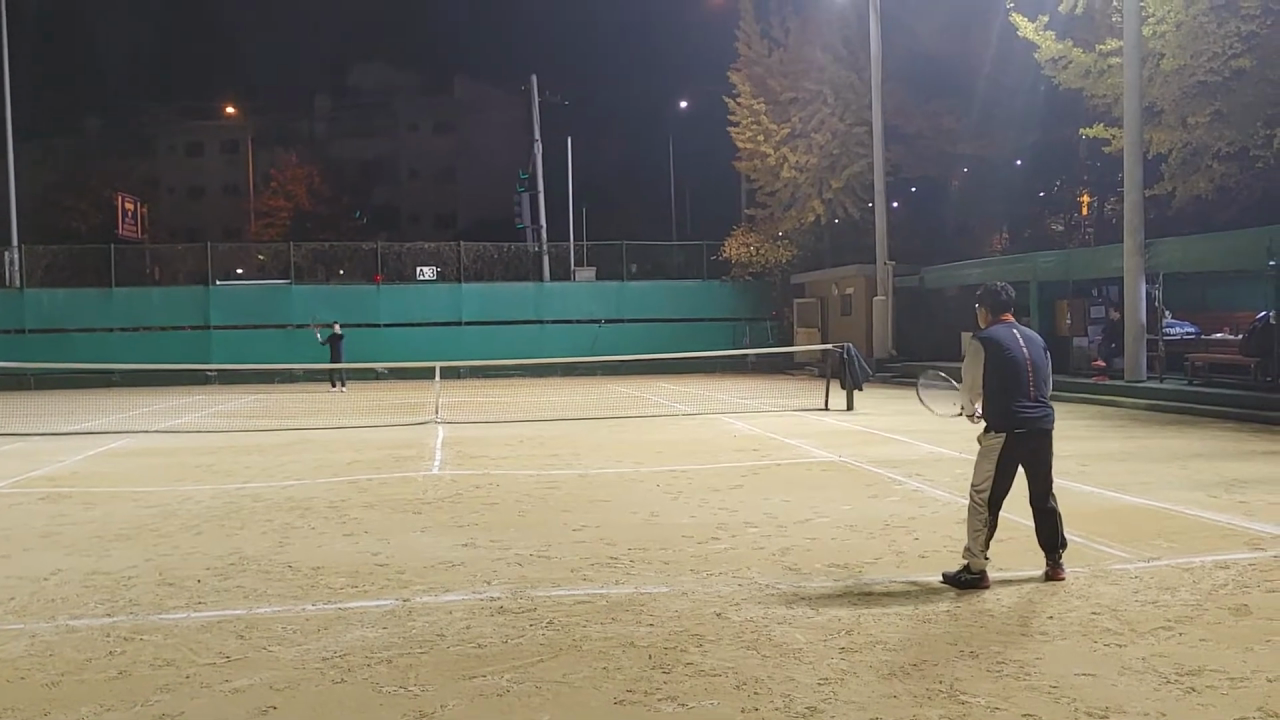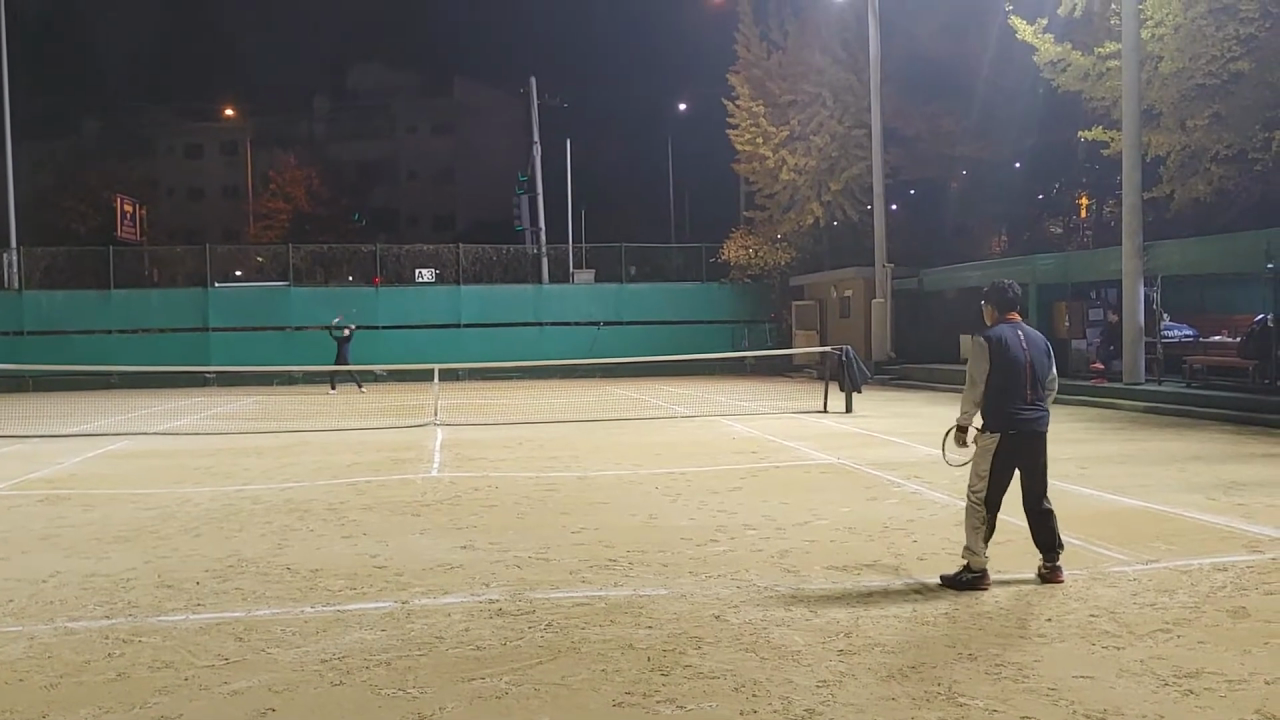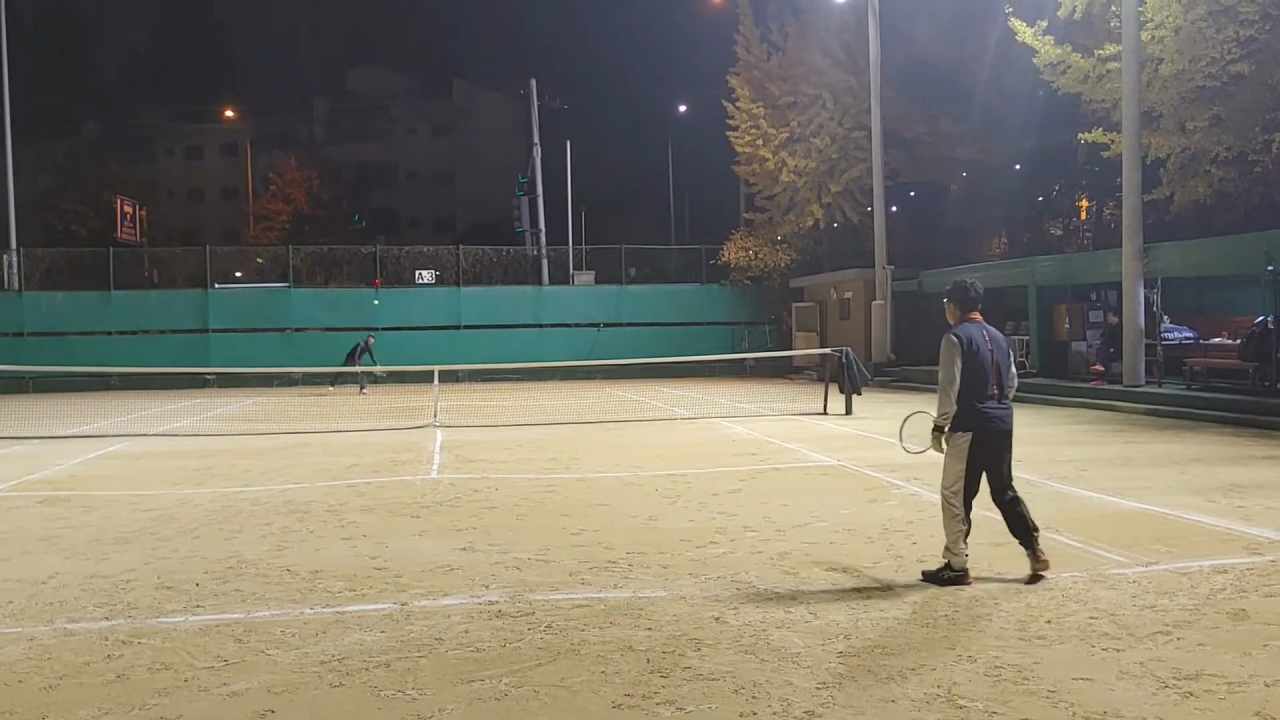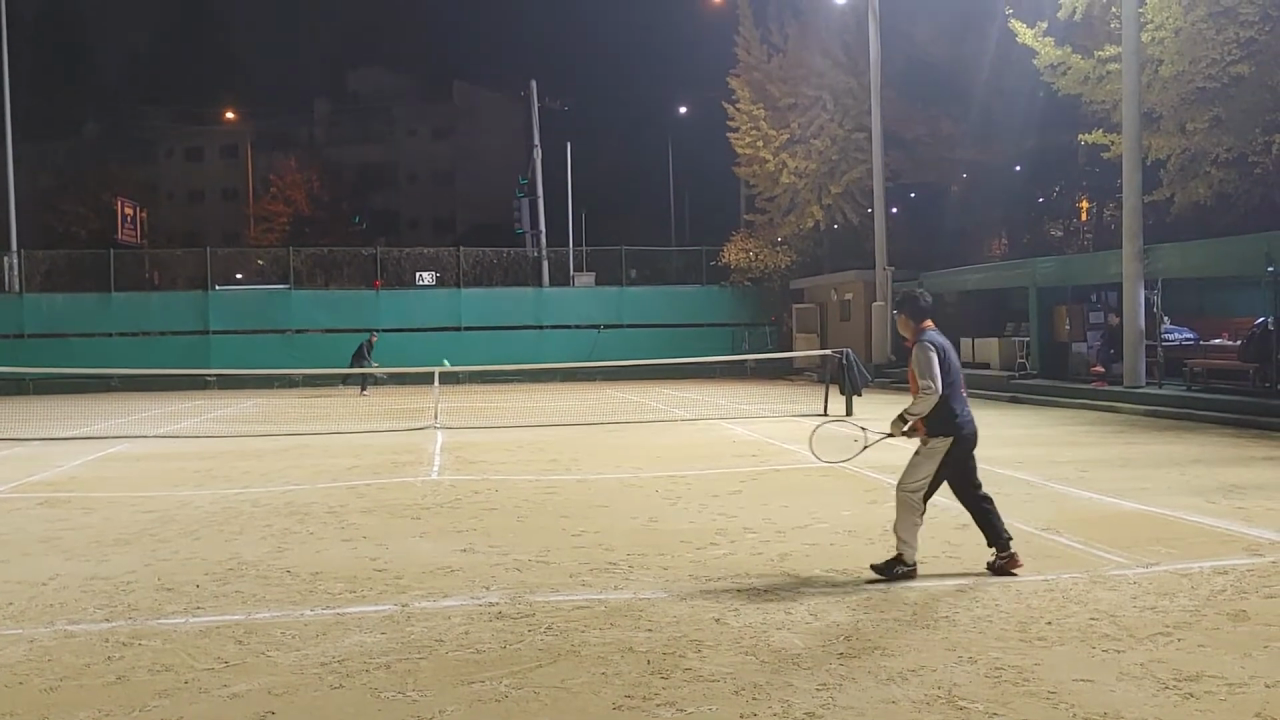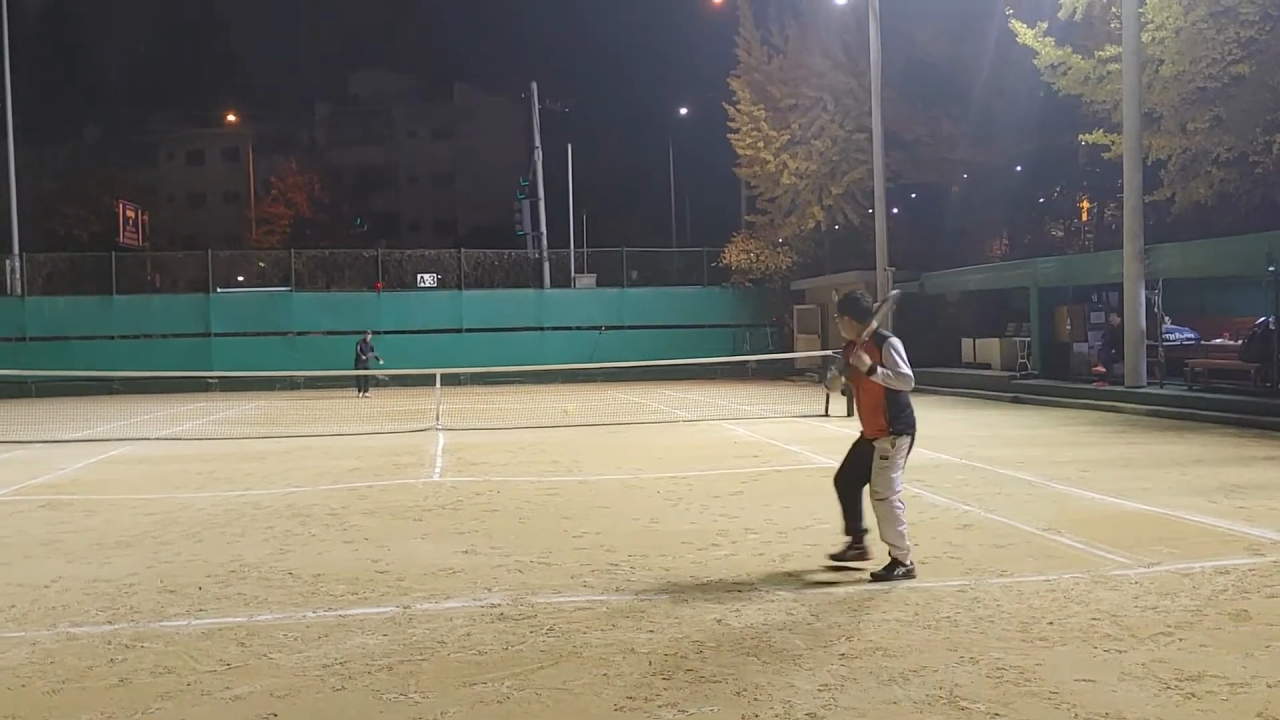
dt=0.4s
person 1, frame 1
left shoulder: (984, 341)
right shoulder: (1035, 339)
left elbow: (971, 387)
right elbow: (1046, 385)
left wrist: (971, 411)
left hip: (1005, 430)
right hip: (1041, 426)
left knee: (984, 499)
right knee: (1043, 496)
left ankle: (975, 568)
right ankle: (1055, 561)
person 1, frame 2
left shoulder: (987, 339)
right shoulder: (1039, 339)
left elbow: (974, 388)
right elbow: (1051, 386)
left wrist: (963, 425)
left hip: (1000, 431)
right hip: (1036, 429)
left knee: (981, 498)
right knee: (1037, 497)
left ankle: (976, 568)
right ankle: (1052, 563)
person 1, frame 3
left shoulder: (955, 338)
right shoulder: (997, 337)
left elbow: (949, 387)
right elbow: (1011, 382)
left wrist: (940, 426)
left hip: (971, 429)
right hip: (1002, 425)
left knee: (954, 496)
right knee: (1005, 491)
left ankle: (957, 566)
right ankle: (1034, 550)
person 1, frame 4
left shoulder: (924, 345)
right shoulder: (938, 340)
left elbow: (931, 392)
left wrist: (905, 416)
right wrist: (916, 422)
left hip: (945, 434)
right hip: (961, 429)
left knee: (910, 491)
right knee: (971, 491)
left ankle: (905, 560)
right ankle: (1005, 552)
person 1, frame 5
left shoulder: (888, 342)
right shoulder: (852, 349)
left elbow: (906, 381)
left wrist: (871, 370)
left hip: (895, 434)
right hip: (871, 433)
left knee: (884, 496)
right knee: (845, 481)
left ankle: (903, 562)
right ankle: (857, 544)
